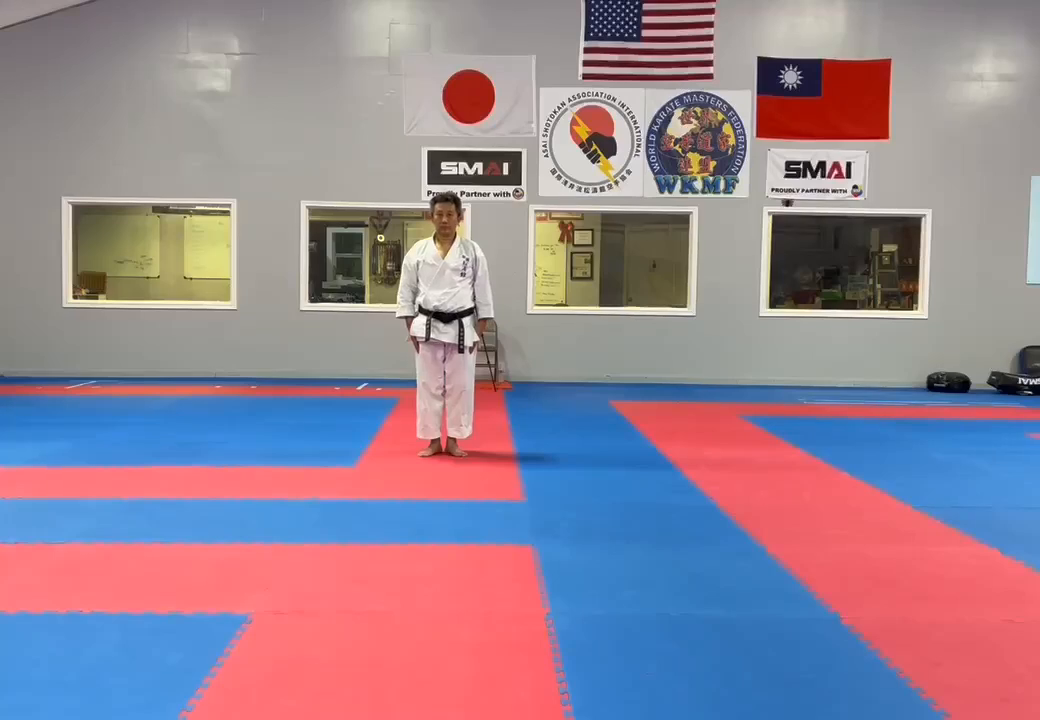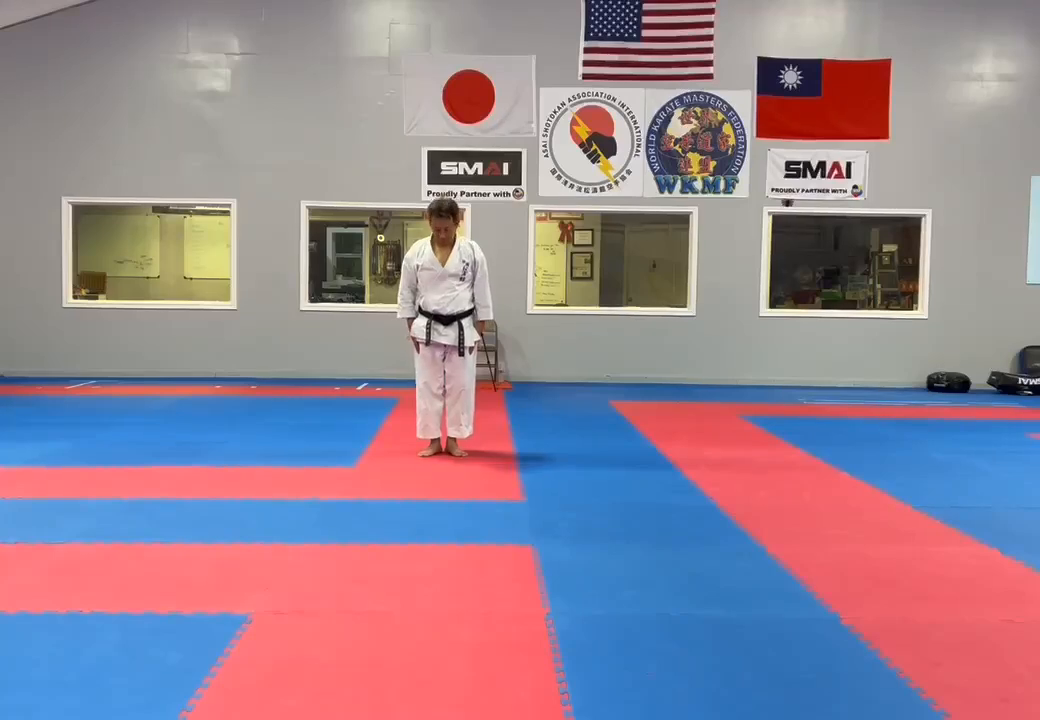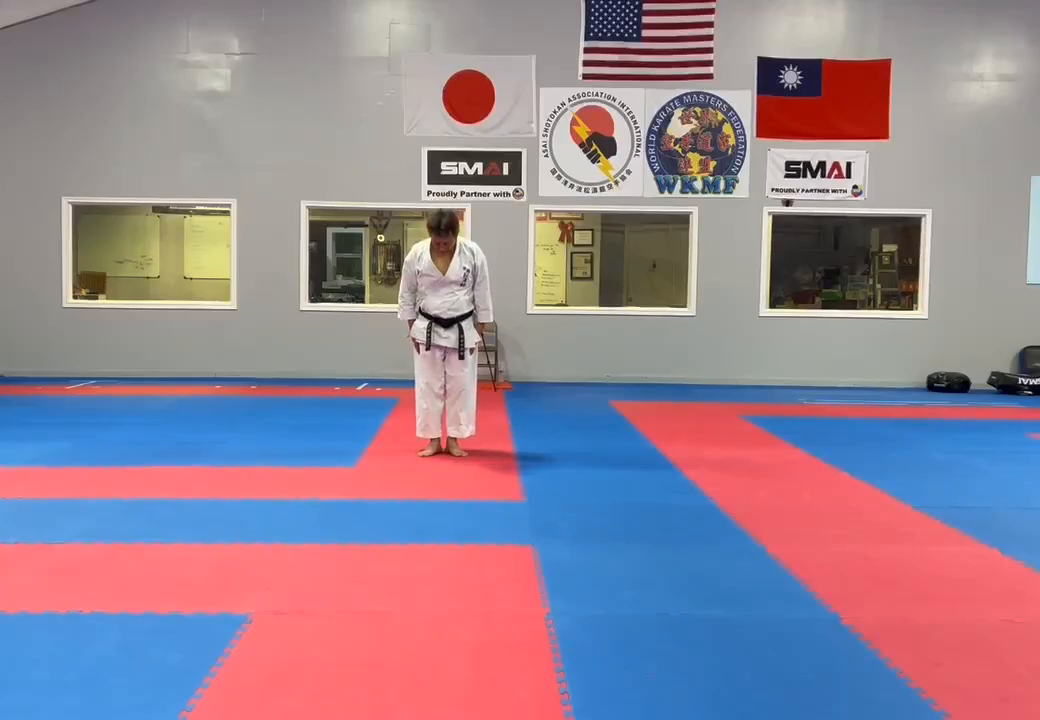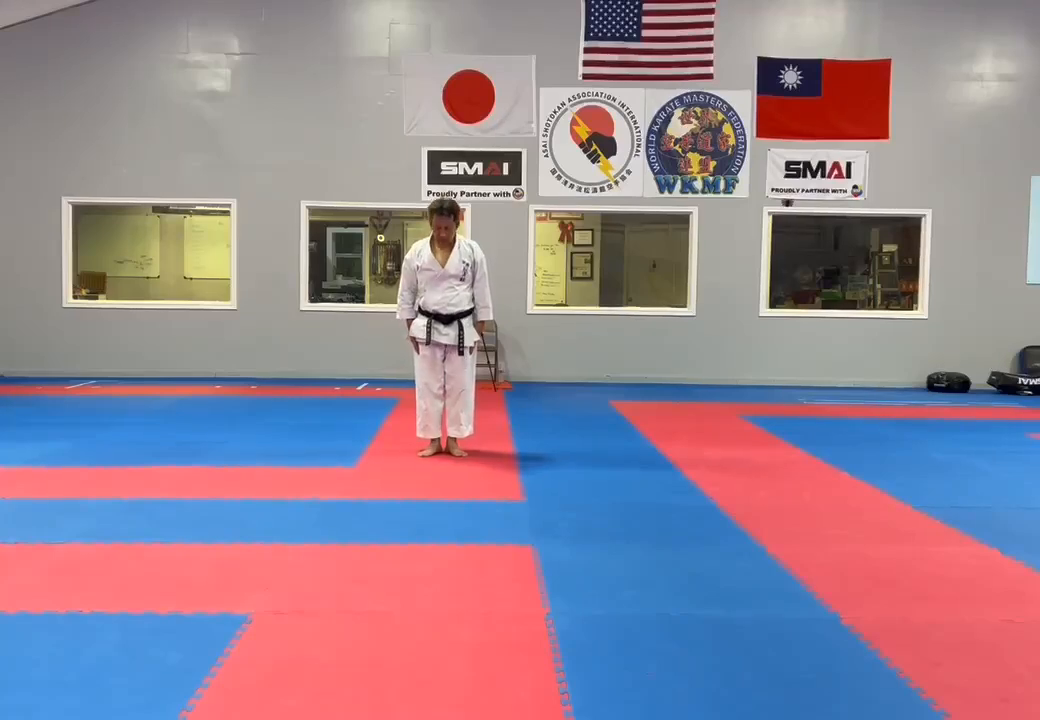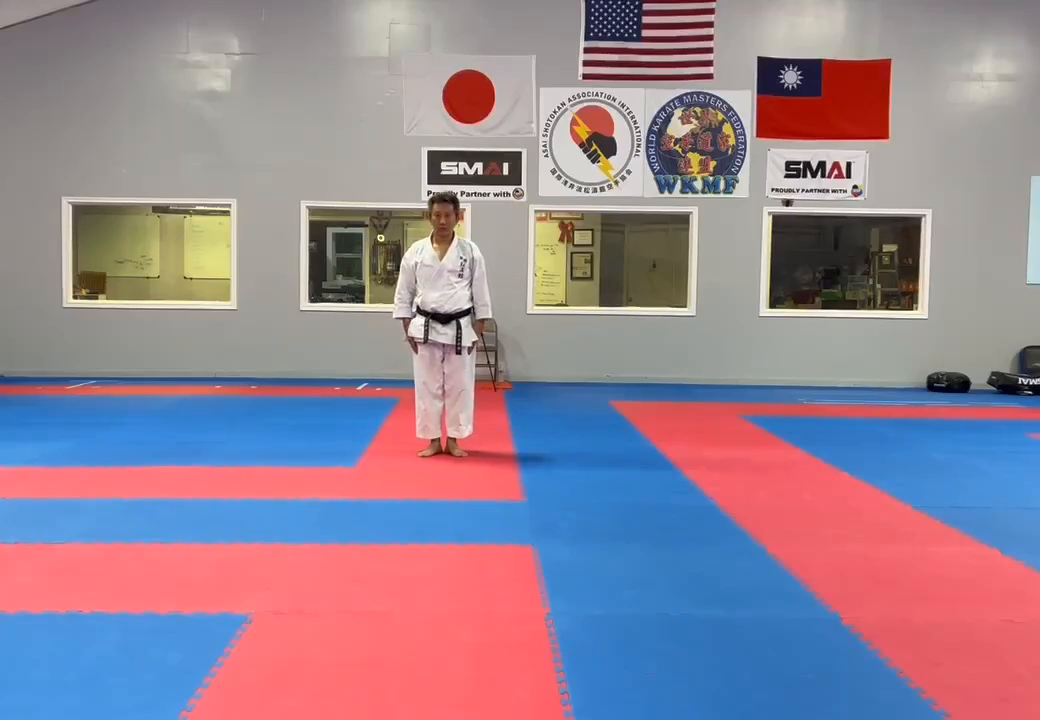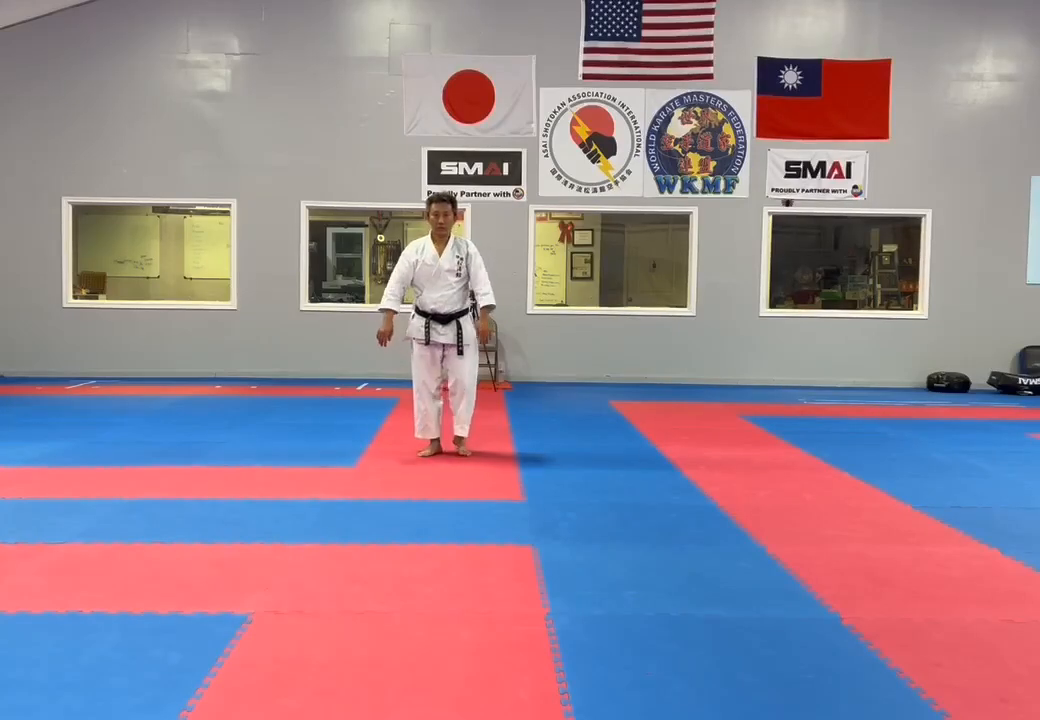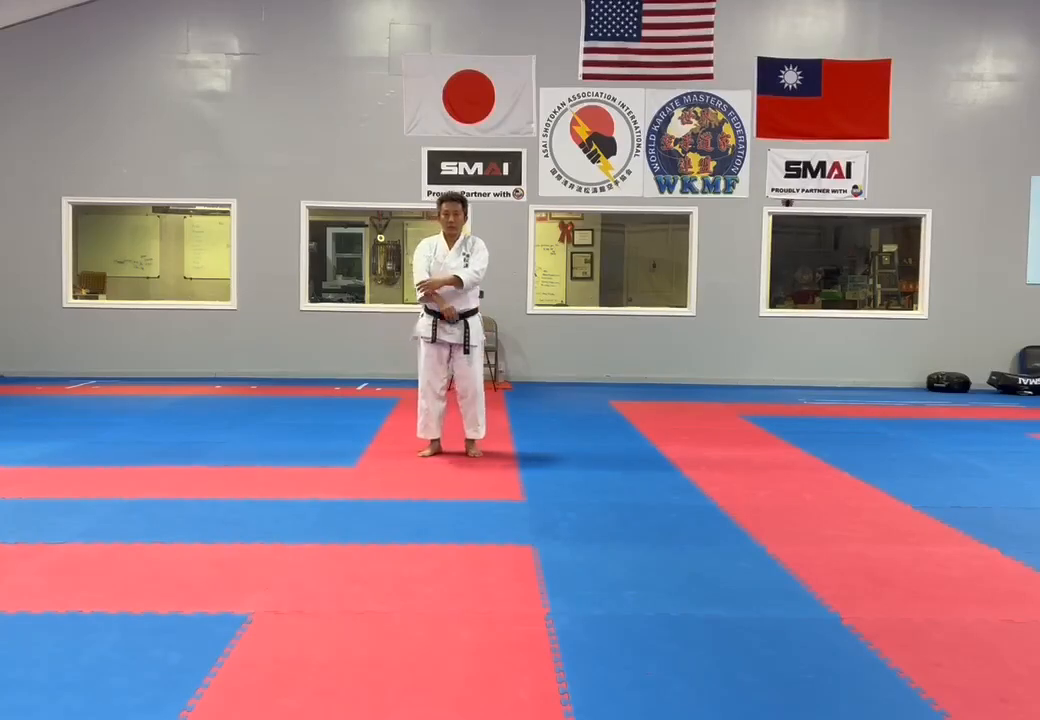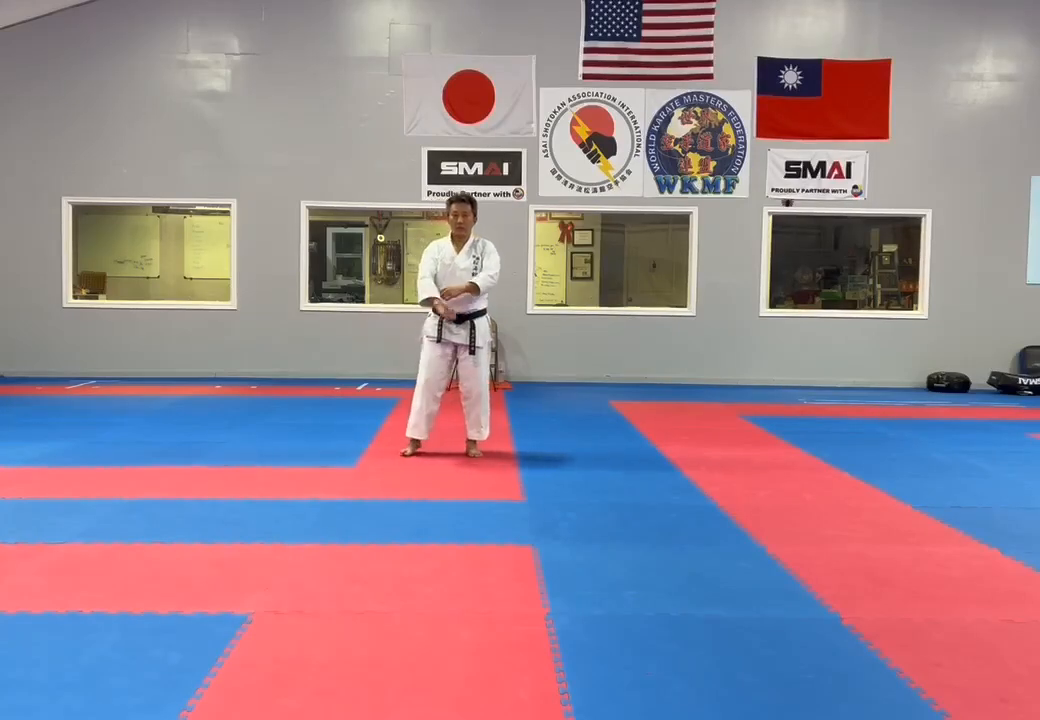
dt=0.4s
person 1, frame 1
left shoulder: (472, 251)
right shoulder: (418, 251)
left elbow: (483, 292)
right elbow: (406, 291)
left wrist: (479, 330)
right wrist: (411, 328)
left hip: (461, 327)
right hip: (427, 327)
left knee: (460, 385)
right knee: (429, 385)
left ankle: (453, 440)
right ankle: (433, 440)
person 1, frame 2
left shoulder: (472, 251)
right shoulder: (417, 251)
left elbow: (482, 292)
right elbow: (406, 292)
left wrist: (478, 330)
right wrist: (412, 328)
left hip: (461, 328)
right hip: (427, 328)
left knee: (460, 385)
right knee: (428, 384)
left ankle: (453, 440)
right ankle: (433, 440)
person 1, frame 3
left shoulder: (473, 253)
right shoulder: (416, 254)
left elbow: (482, 294)
right elbow: (407, 293)
left wrist: (479, 331)
right wrist: (412, 328)
left hip: (462, 329)
right hip: (427, 329)
left knee: (461, 385)
right knee: (428, 385)
left ankle: (453, 439)
right ankle: (433, 439)
person 1, frame 4
left shoulder: (472, 251)
right shoulder: (417, 252)
left elbow: (481, 292)
right elbow: (406, 292)
left wrist: (478, 329)
right wrist: (411, 328)
left hip: (461, 328)
right hip: (427, 328)
left knee: (460, 385)
right knee: (428, 384)
left ankle: (453, 439)
right ankle: (433, 440)
person 1, frame 5
left shoulder: (470, 251)
right shoulder: (416, 251)
left elbow: (480, 292)
right elbow: (404, 292)
left wrist: (478, 329)
right wrist: (407, 328)
left hip: (460, 327)
right hip: (426, 327)
left knee: (459, 385)
right knee: (427, 385)
left ankle: (454, 440)
right ankle: (433, 440)
person 1, frame 6
left shoulder: (467, 249)
right shoulder: (415, 249)
left elbow: (481, 283)
right elbow: (397, 284)
left wrist: (484, 318)
right wrist: (388, 320)
left hip: (460, 326)
right hip: (425, 326)
left knee: (462, 383)
right knee: (426, 385)
left ankle: (460, 437)
right ankle: (433, 440)
person 1, frame 7
left shoulder: (476, 246)
right shoulder: (427, 246)
left elbow: (474, 273)
right elbow: (421, 278)
left wrist: (441, 281)
right wrist: (441, 303)
left hip: (467, 325)
right hip: (434, 324)
left knee: (471, 385)
right knee: (431, 384)
left ankle: (472, 439)
right ankle: (433, 440)
person 1, frame 8
left shoulder: (486, 248)
right shoulder: (435, 248)
left elbow: (490, 277)
right elbow: (425, 281)
left wrist: (461, 289)
right wrist: (438, 305)
left hip: (474, 326)
right hip: (439, 326)
left knee: (475, 386)
right knee: (429, 382)
left ankle: (473, 440)
right ankle: (415, 438)
